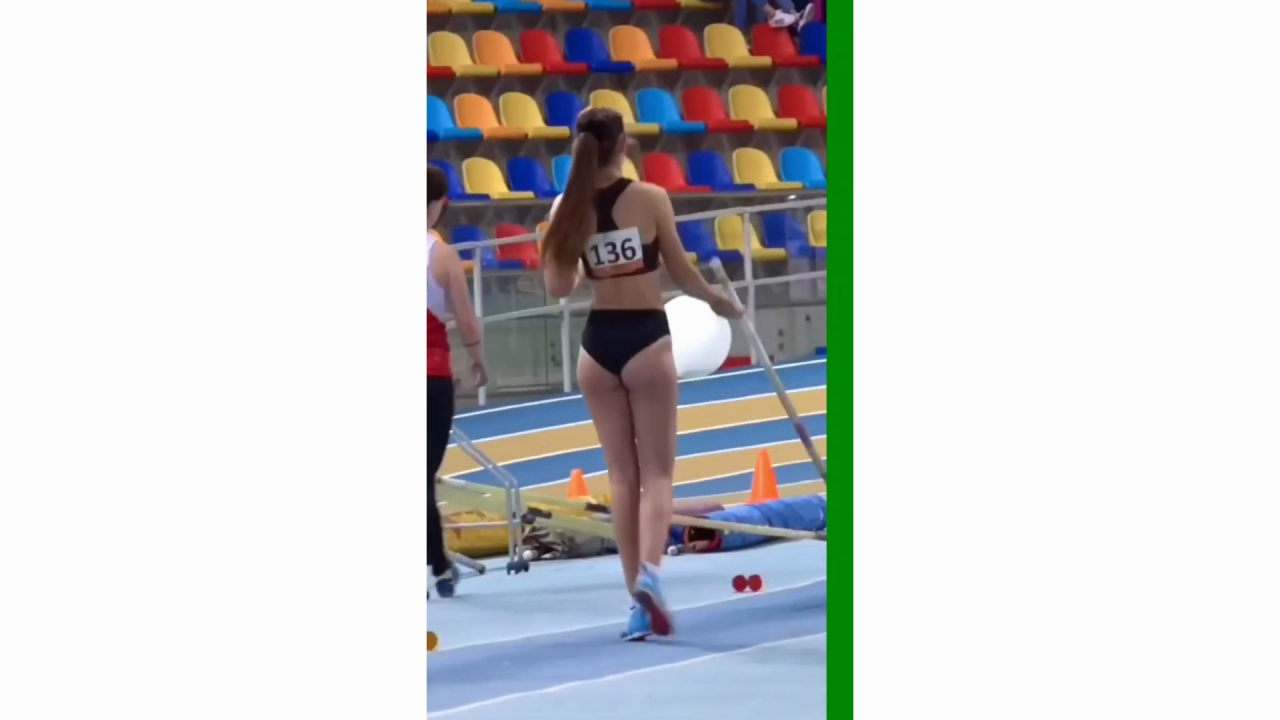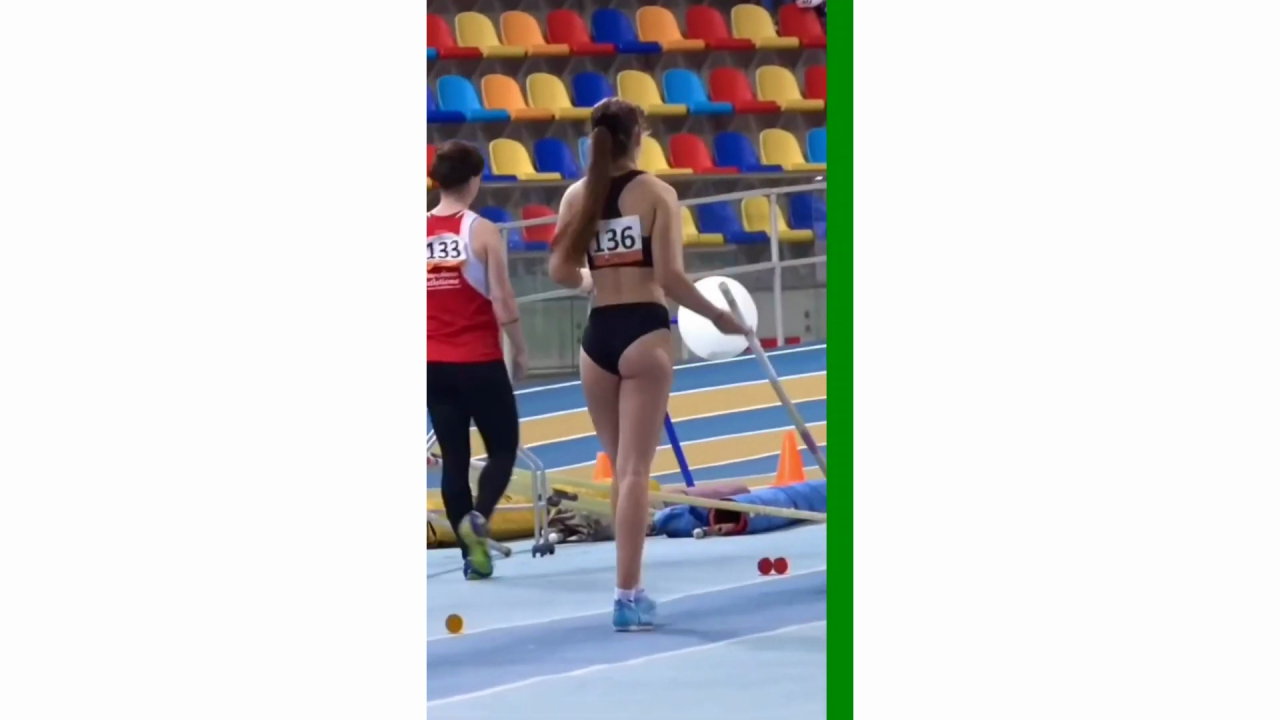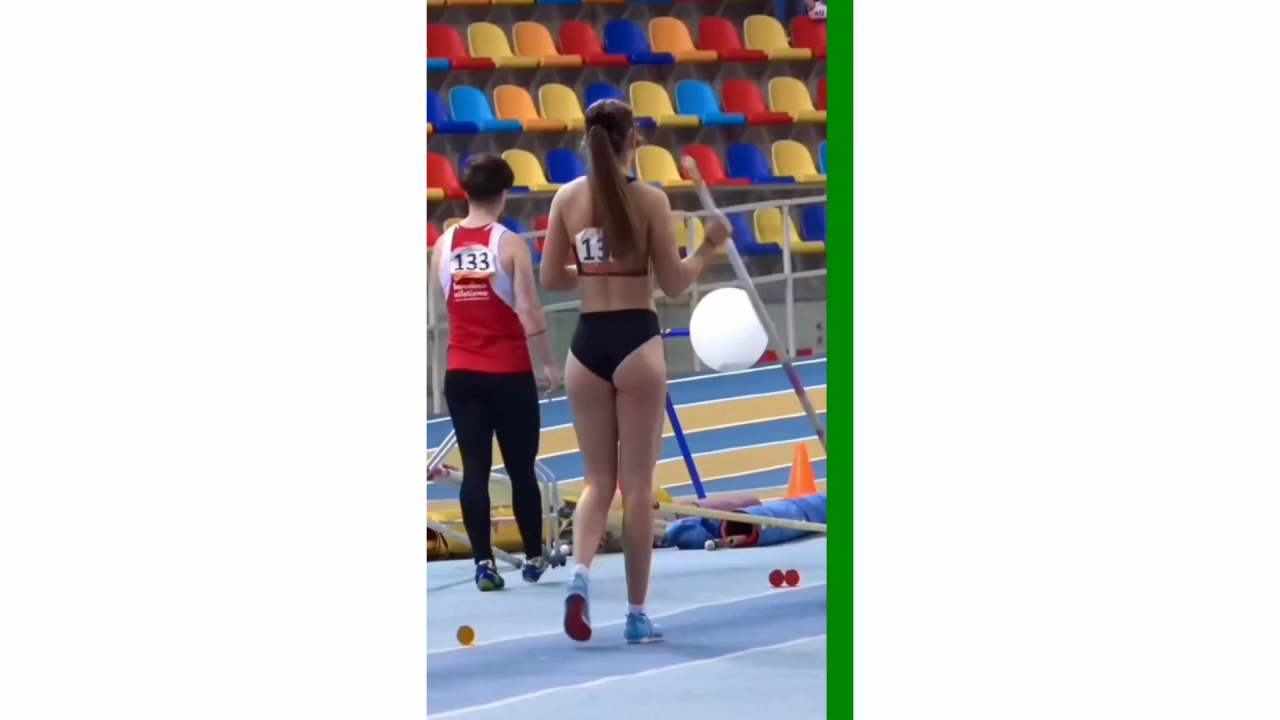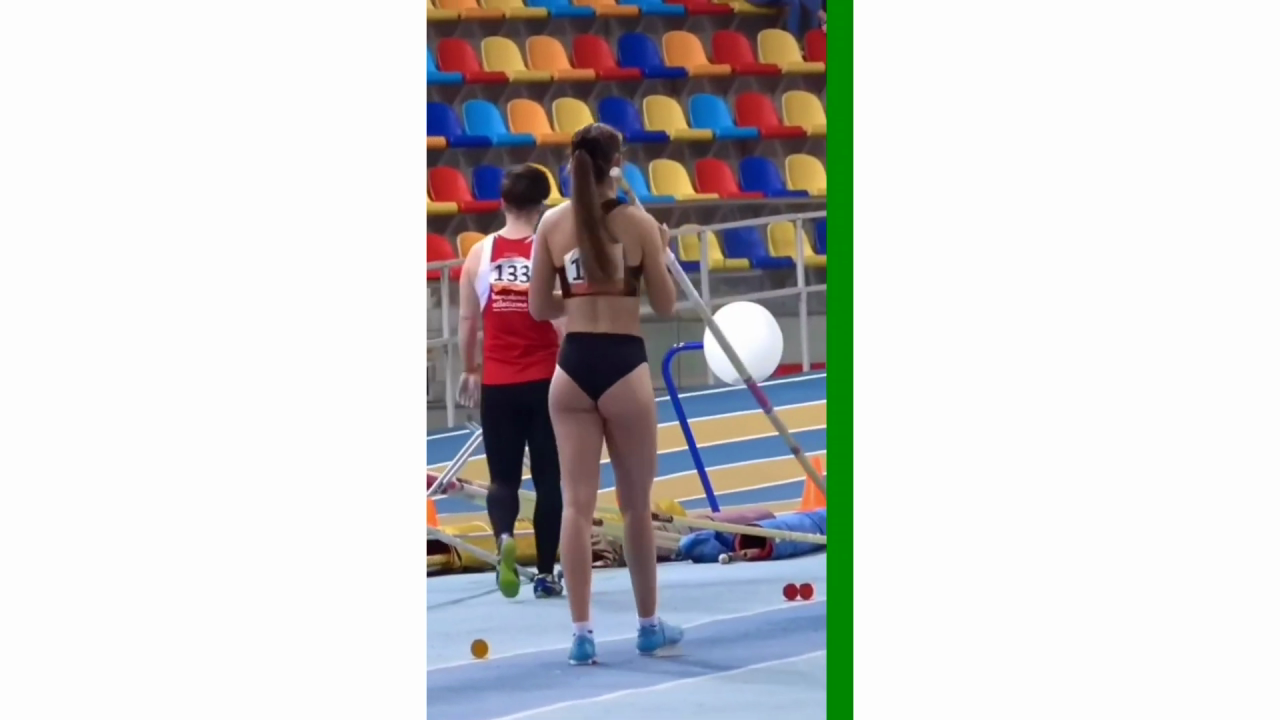
dt=0.3s
person 1, frame 1
left shoulder: (568, 206)
right shoulder: (652, 199)
left elbow: (558, 288)
right elbow: (683, 275)
right wrist: (720, 301)
left hip: (598, 342)
right hip: (646, 340)
left knee: (623, 478)
right knee: (654, 473)
left ankle: (639, 601)
right ankle: (649, 577)
person 1, frame 2
left shoulder: (576, 196)
right shoulder: (657, 192)
left elbow: (561, 274)
right elbow: (669, 276)
right wrist: (719, 316)
left hip: (598, 337)
right hip: (645, 334)
left knee: (624, 469)
right knee: (634, 471)
left ankle: (633, 590)
right ankle: (625, 594)
person 1, frame 3
left shoulder: (566, 197)
right shoulder: (648, 199)
left elbow: (551, 278)
right elbow: (674, 282)
right wrist: (709, 246)
left hip: (587, 343)
right hip: (635, 341)
left knee: (598, 481)
right knee: (637, 486)
left ankle: (579, 576)
right ankle: (637, 613)
person 1, frame 4
left shoulder: (552, 223)
right shoulder: (639, 222)
left elbow: (539, 306)
right elbow: (665, 305)
left hip: (573, 367)
right hip: (623, 365)
left knee: (577, 504)
right knee: (635, 505)
left ankle: (581, 632)
right ankle: (649, 625)
person 2, frame 1
right shoulder: (440, 253)
right elbow: (465, 320)
right wrist: (479, 359)
right hip: (430, 379)
left knee: (423, 473)
right knee: (422, 475)
left ankle: (442, 569)
person 2, frame 2
left shoulder: (420, 231)
right shoulder: (482, 231)
left elbow: (420, 300)
right elbow: (502, 299)
right wrist: (519, 348)
left hip: (434, 363)
right hip: (479, 362)
left knee: (453, 458)
right knee: (503, 448)
left ankle: (470, 553)
right ankle: (476, 518)
person 2, frame 3
left shoulder: (443, 244)
right shoulder: (510, 243)
right elbow: (529, 311)
right wrist: (549, 362)
left hip: (461, 374)
right hip: (509, 373)
left knee: (475, 470)
right knee: (522, 471)
left ankle: (484, 560)
right ankle: (534, 557)
person 2, frame 4
left shoulder: (478, 254)
left elbow: (467, 322)
left wrist: (469, 370)
left hip: (497, 384)
right hip: (543, 382)
left knee: (503, 478)
right knee: (547, 480)
left ankle: (504, 538)
right ankle: (546, 574)
